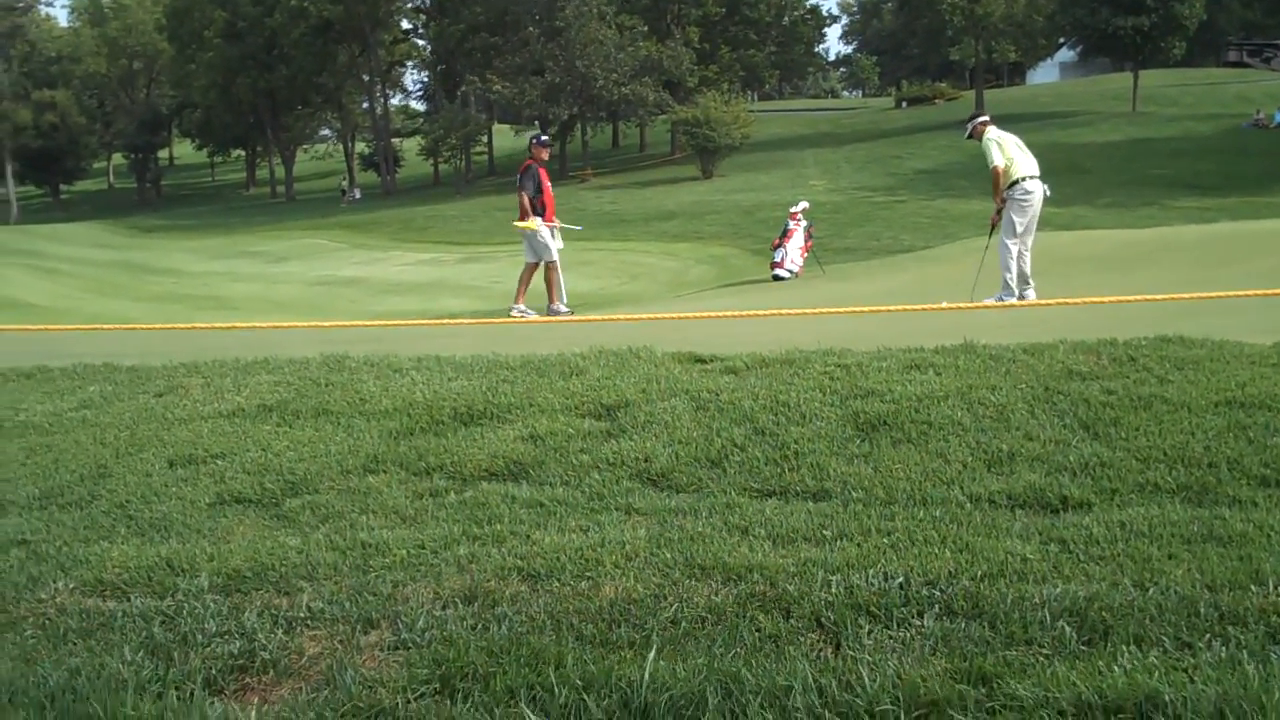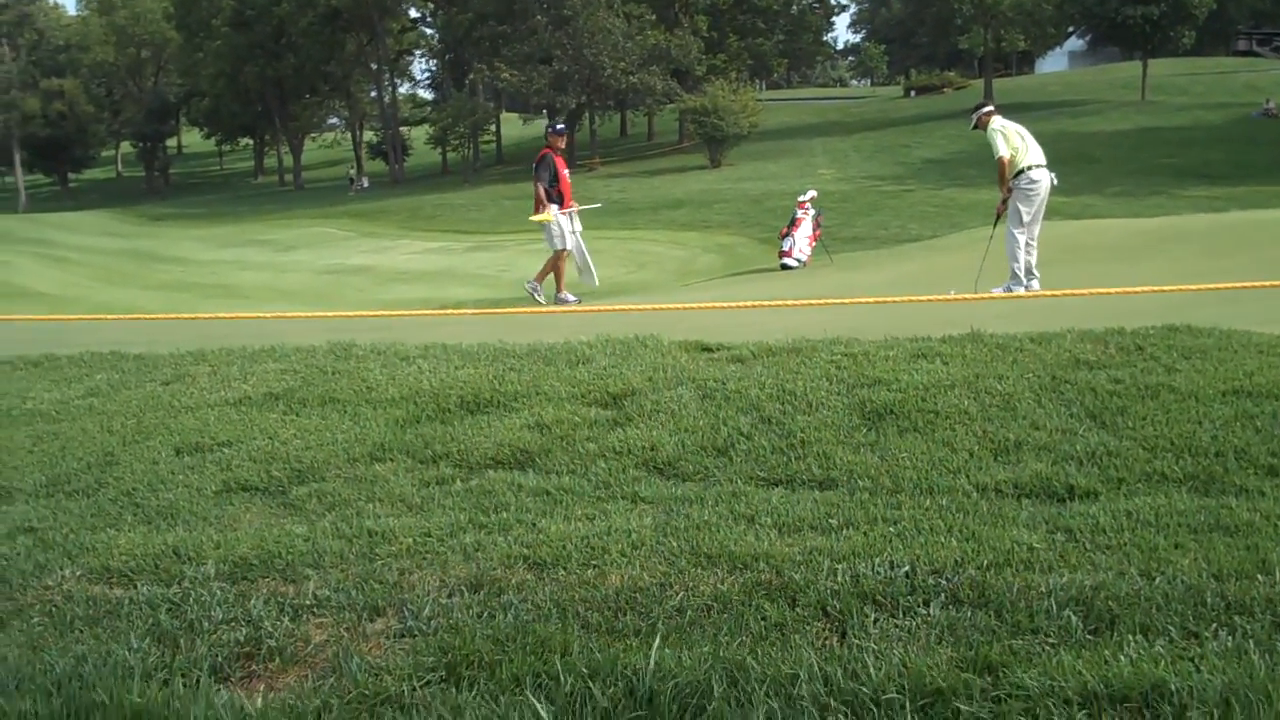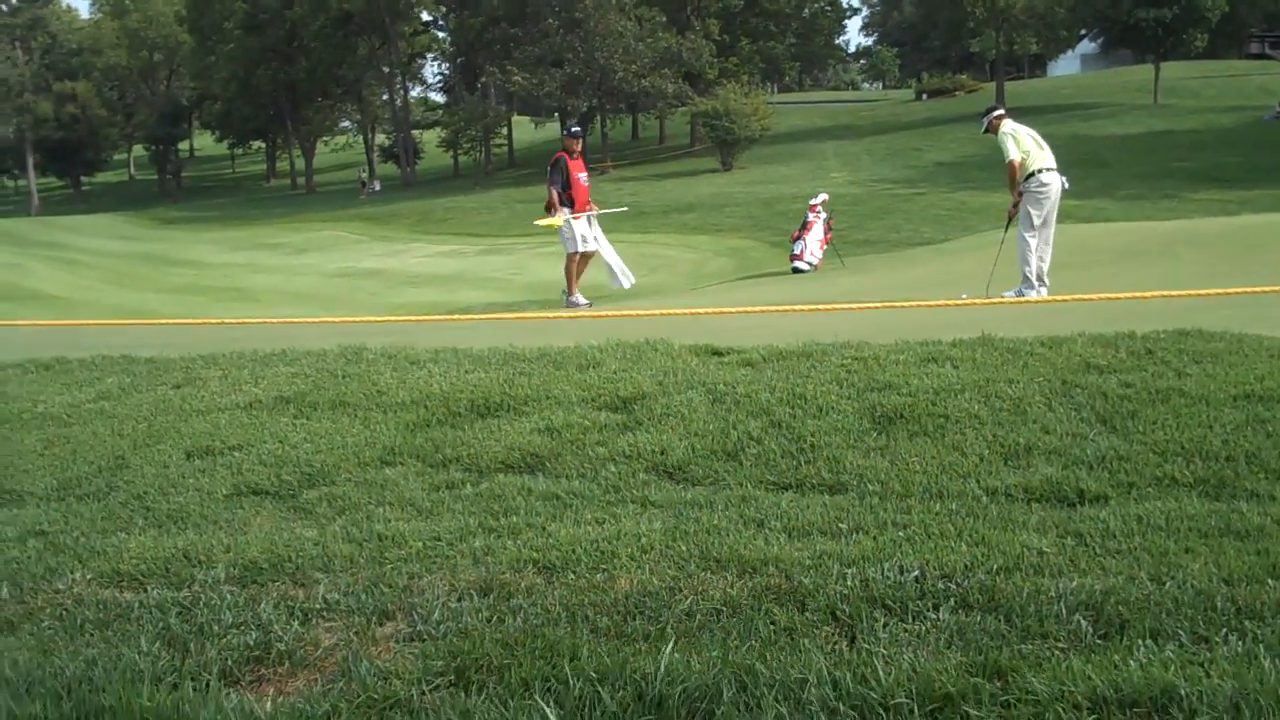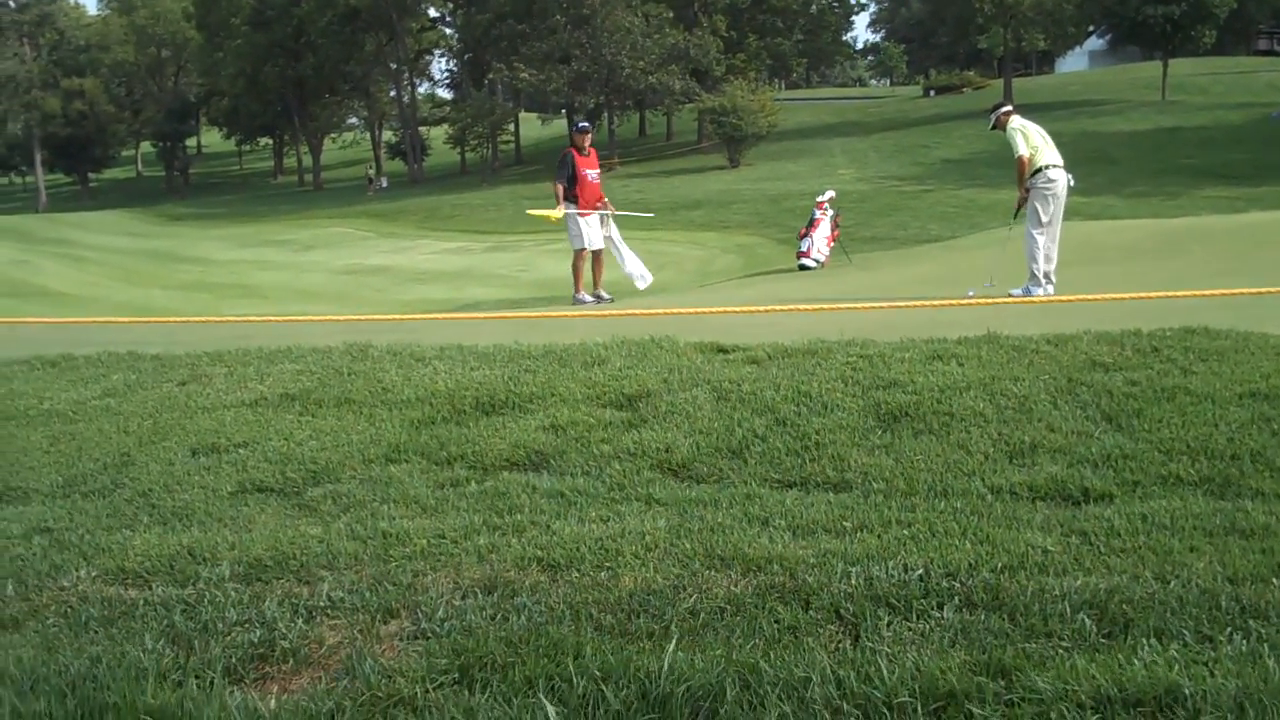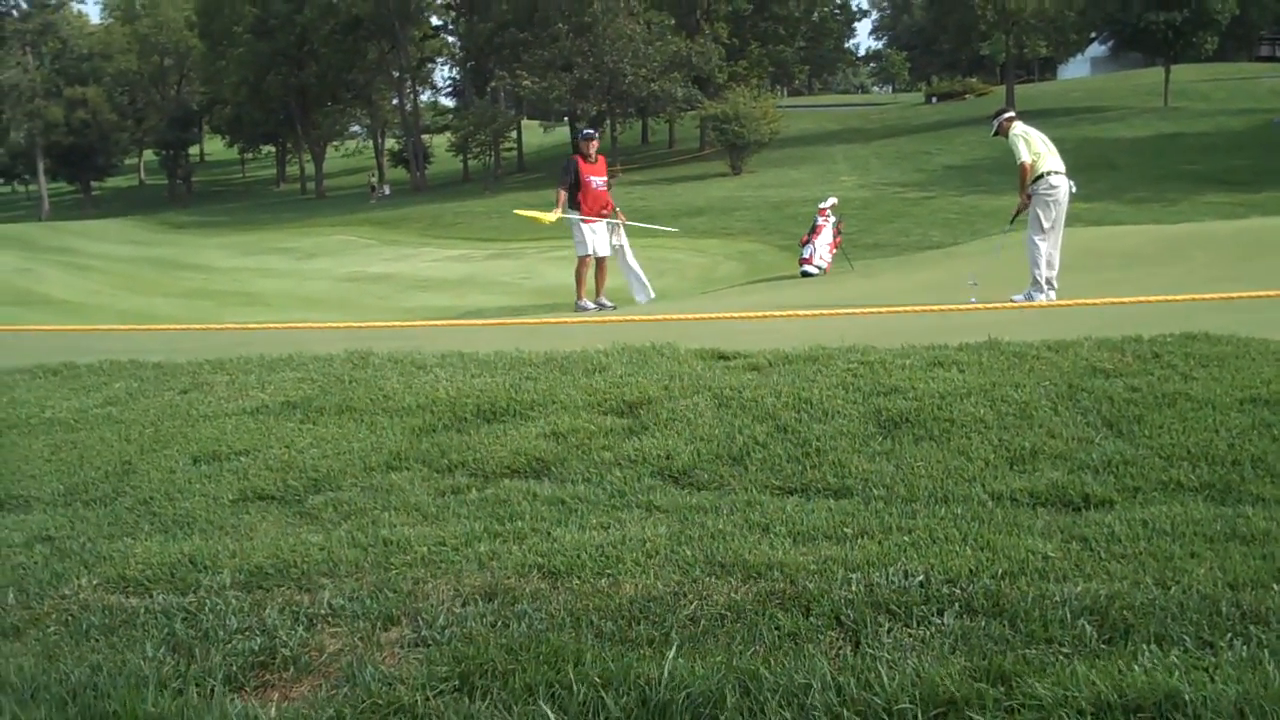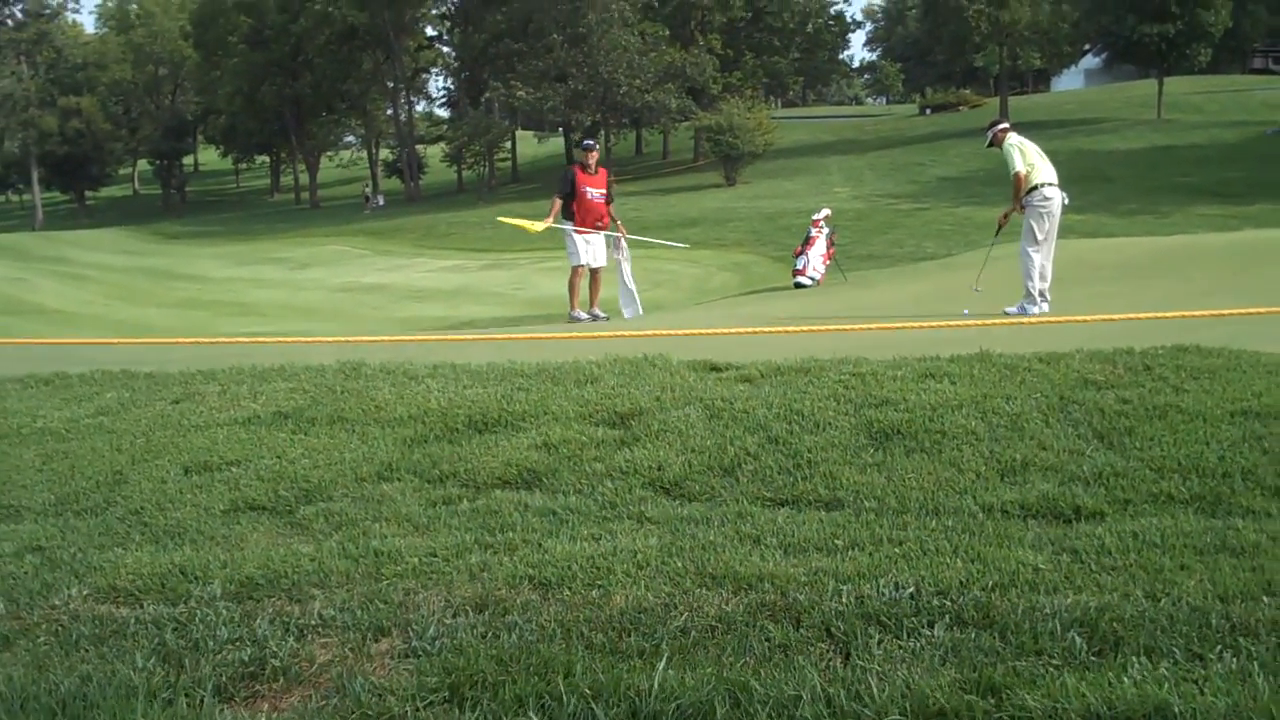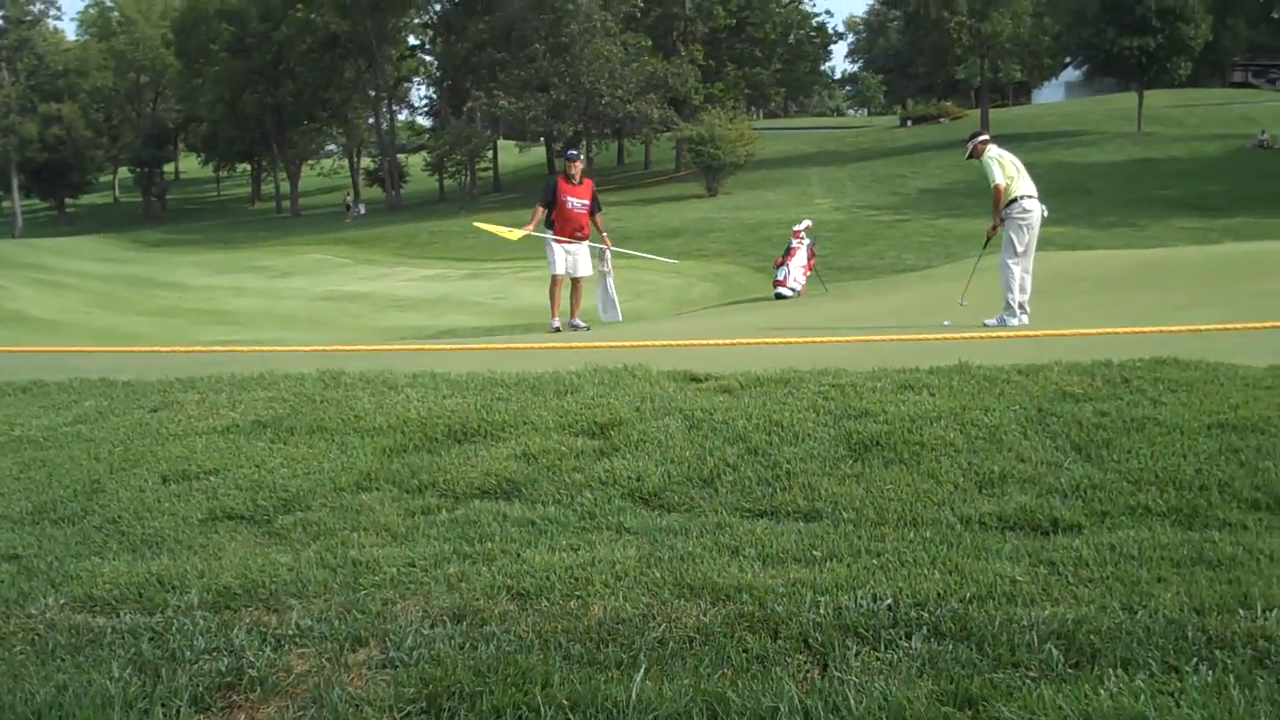
dt=0.2s
person 1, frame 1
left shoulder: (989, 138)
right shoulder: (1004, 136)
left elbow: (997, 170)
left wrist: (996, 197)
right wrist: (1000, 209)
left hip: (1022, 191)
right hip: (1034, 188)
left knee: (1009, 242)
right knee: (1022, 244)
left ankle: (1008, 295)
right ankle: (1026, 290)
person 1, frame 2
left shoulder: (994, 128)
right shoulder: (1009, 125)
left elbow: (1003, 160)
left wrist: (1002, 187)
right wrist: (1006, 198)
left hip: (1028, 180)
right hip: (1042, 176)
left knee: (1016, 232)
right knee: (1029, 234)
left ankle: (1017, 284)
right ankle: (1031, 279)
person 1, frame 3
left shoulder: (1005, 131)
right shoulder: (1020, 129)
left elbow: (1014, 164)
left wrist: (1013, 191)
right wrist: (1017, 201)
left hip: (1039, 183)
right hip: (1053, 180)
left knee: (1027, 236)
right knee: (1043, 239)
left ankle: (1028, 288)
right ankle: (1040, 286)
person 1, frame 4
left shoulder: (1013, 127)
right shoulder: (1028, 125)
left elbow: (1023, 159)
left wrist: (1021, 186)
right wrist: (1026, 190)
left hip: (1046, 180)
right hip: (1059, 177)
left knee: (1035, 233)
right knee: (1050, 235)
left ankle: (1035, 285)
right ankle: (1047, 283)
person 1, frame 5
left shoulder: (1016, 133)
right shoulder: (1029, 131)
left elbow: (1025, 165)
left wrist: (1022, 192)
right wrist: (1027, 197)
left hip: (1047, 186)
right hip: (1061, 184)
left knee: (1037, 239)
right knee: (1051, 241)
left ankle: (1038, 291)
right ankle: (1049, 289)
person 1, frame 6
left shoulder: (1010, 144)
right shoulder: (1023, 142)
left elbow: (1020, 175)
left wrist: (1016, 202)
right wrist: (1010, 211)
left hip: (1040, 198)
right hip: (1053, 195)
left knee: (1030, 250)
right knee: (1044, 252)
left ankle: (1030, 303)
right ankle: (1041, 300)
person 1, frame 7
left shoulder: (989, 156)
right shoulder: (1003, 155)
left elbow: (999, 188)
left wrist: (996, 214)
right wrist: (997, 222)
left hip: (1020, 210)
right hip: (1033, 208)
left knee: (1010, 262)
right knee: (1023, 264)
left ankle: (1010, 315)
right ankle: (1021, 312)
person 2, frame 1
left shoulder: (539, 168)
right shoulder: (531, 167)
right elbow: (523, 195)
left wrist: (551, 217)
right wrist: (530, 216)
left hip: (541, 223)
right hip: (535, 223)
left knee: (532, 264)
right knee: (551, 262)
left ankle: (518, 305)
right ankle: (554, 304)
person 2, frame 2
left shoulder: (557, 155)
right shoulder: (547, 157)
right elbow: (539, 185)
left wrist: (569, 201)
right wrist: (546, 205)
left hip: (560, 210)
right hip: (552, 211)
left knee: (564, 251)
right knee: (561, 251)
left ankle: (535, 283)
right ankle: (561, 293)
person 2, frame 3
left shoulder: (578, 158)
right shoulder: (561, 160)
right elbow: (552, 187)
left wrist: (589, 203)
right wrist: (557, 209)
left hip: (580, 213)
right hip: (567, 214)
left knee: (590, 251)
right knee: (574, 255)
left ankle: (573, 287)
right ankle: (571, 296)
person 2, frame 4
left shoulder: (593, 154)
right shoulder: (569, 156)
right elbow: (559, 182)
left wrist: (605, 201)
right wrist: (560, 203)
left hip: (593, 211)
right hip: (576, 210)
left knee: (598, 250)
right knee: (581, 252)
left ankle: (597, 290)
right ankle: (578, 294)
person 2, frame 5
left shoulder: (602, 161)
right shoulder: (574, 162)
right elbow: (562, 188)
left wrist: (616, 210)
right wrist: (560, 207)
left hip: (600, 218)
right hip: (581, 217)
left knee: (602, 258)
right knee: (585, 259)
left ankle: (600, 297)
right ankle: (581, 300)
person 2, frame 6
left shoulder: (604, 175)
right shoulder: (572, 172)
left elbow: (608, 203)
right elbow: (559, 196)
left wrist: (617, 223)
right wrist: (552, 216)
left hip: (597, 230)
right hip: (576, 228)
left knee: (596, 270)
right knee: (578, 269)
left ankle: (593, 309)
right ankle: (574, 311)
person 2, frame 7
left shoulder: (589, 185)
right shoulder: (555, 182)
left elbow: (594, 214)
right elbow: (541, 205)
left wrist: (603, 235)
right wrist: (532, 224)
left hip: (579, 240)
right hip: (556, 238)
left knee: (578, 280)
right knee: (557, 278)
left ankle: (575, 319)
right ankle: (555, 319)
